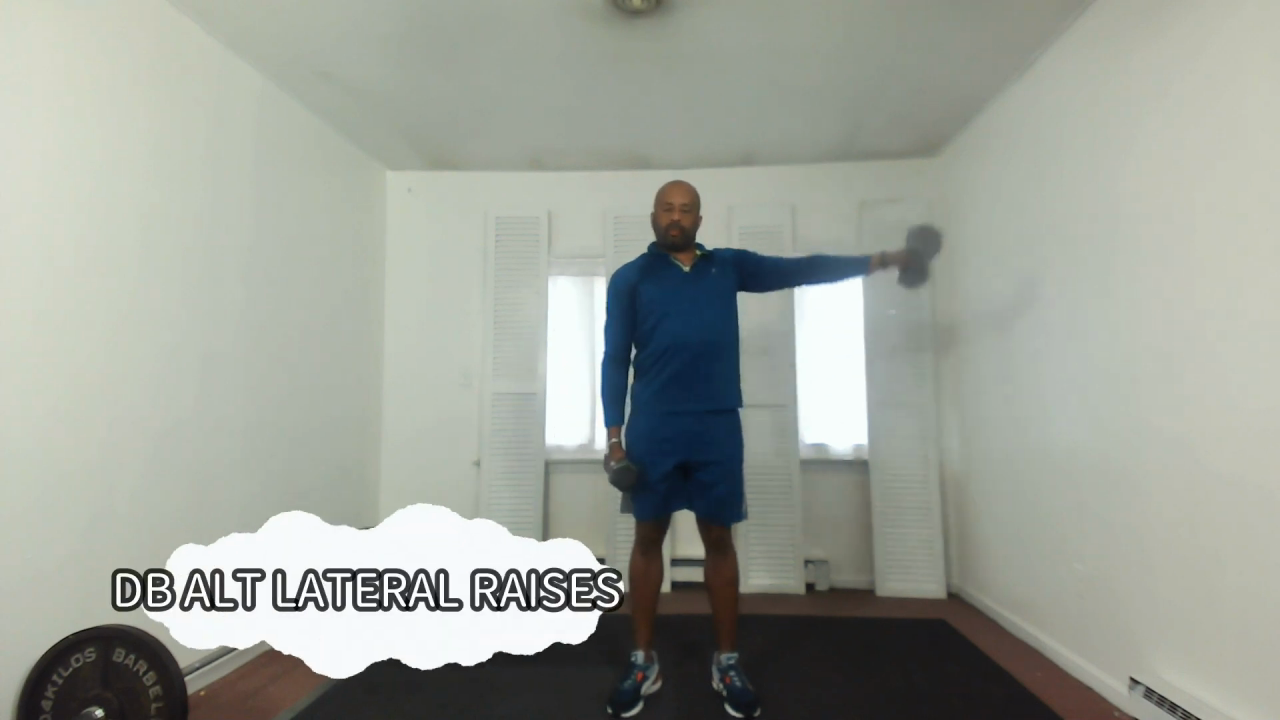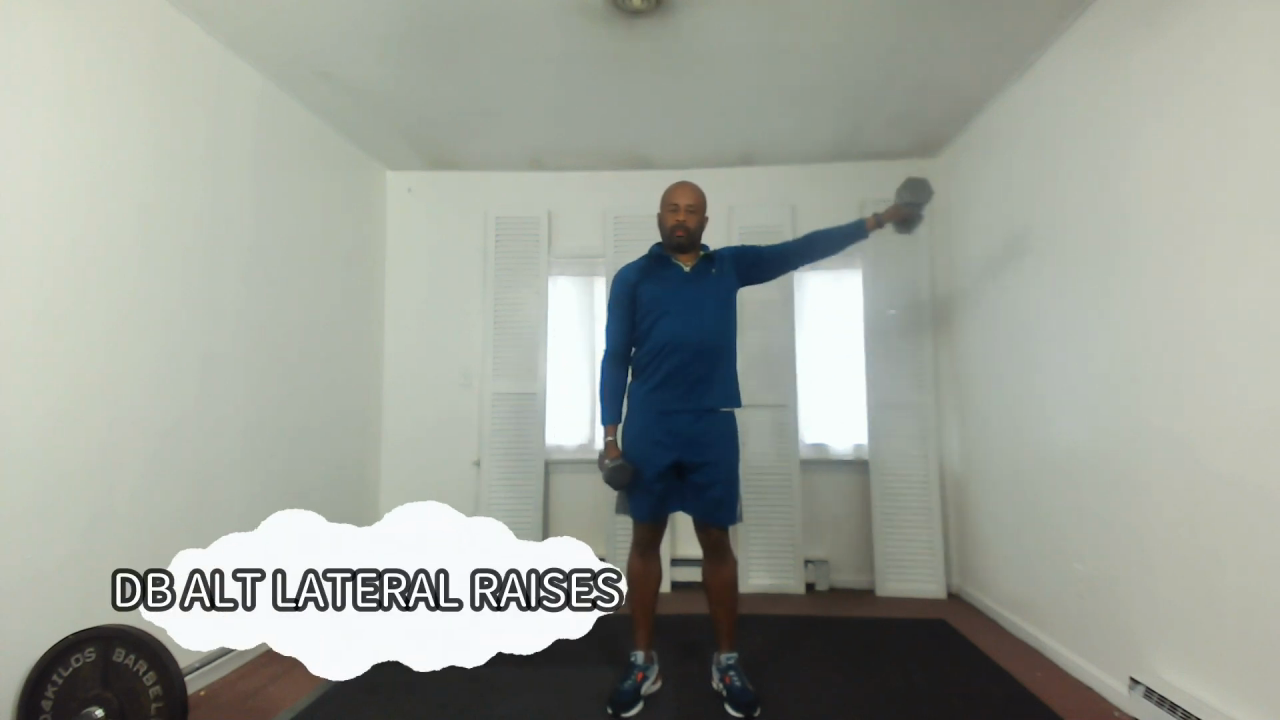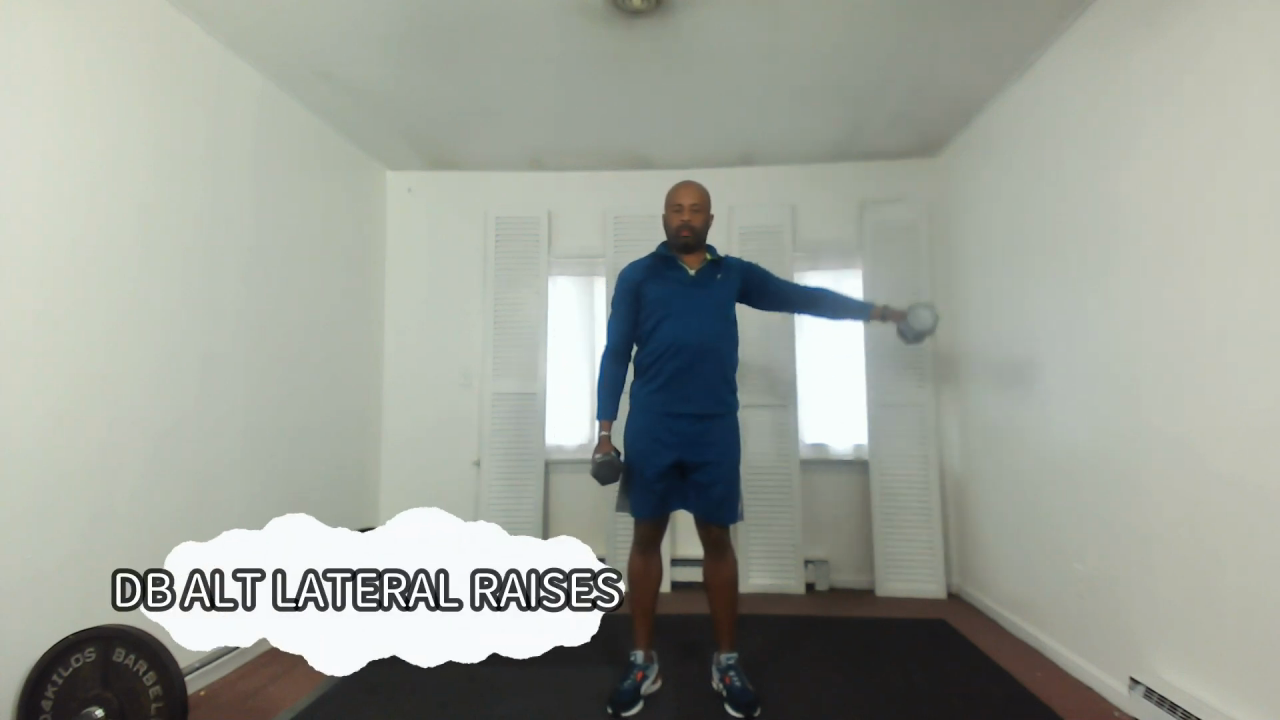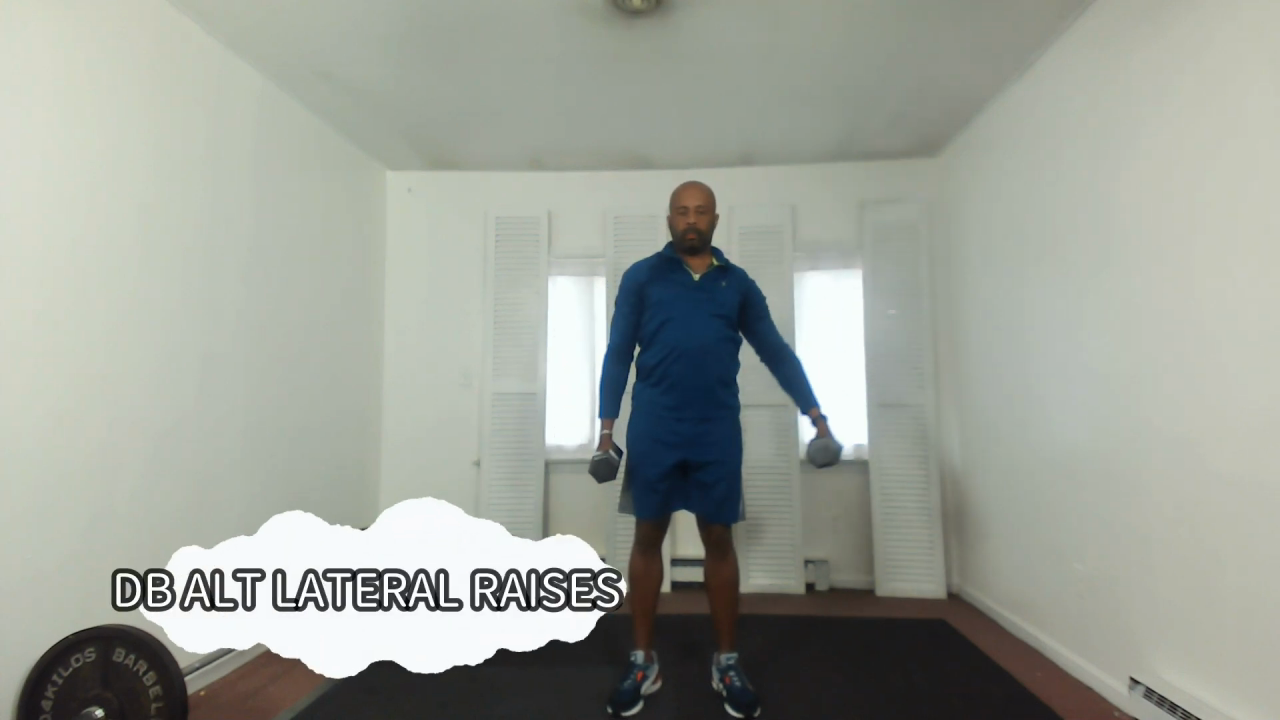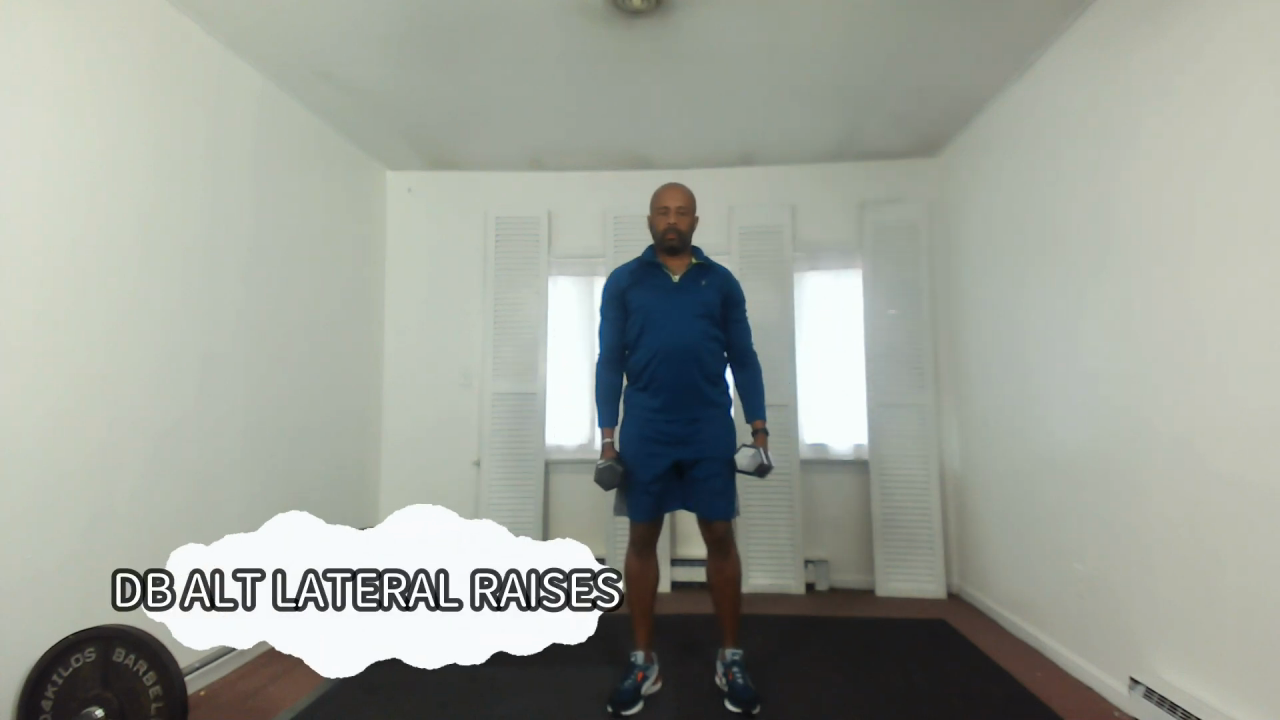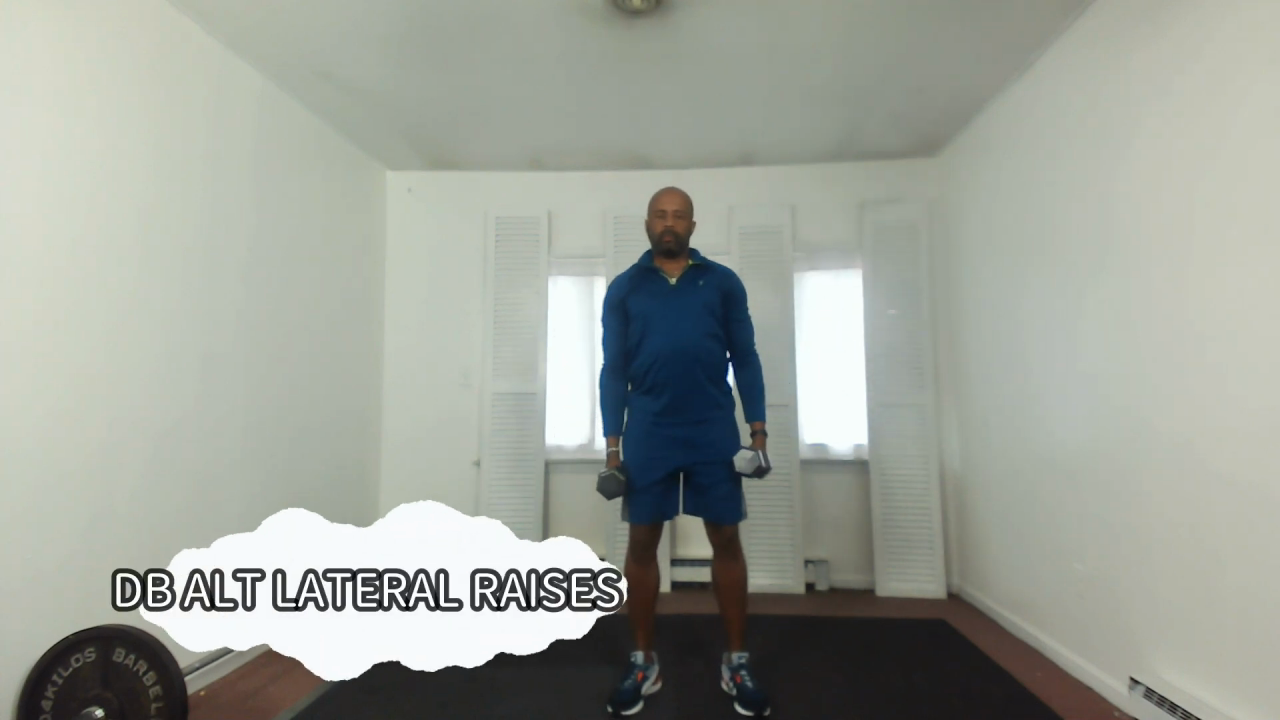
dt=0.4s
person 1, frame 1
left shoulder: (729, 266)
right shoulder: (629, 278)
left elbow: (798, 270)
right elbow: (615, 360)
left wrist: (876, 262)
right wrist: (614, 435)
left hip: (717, 426)
right hip: (652, 428)
left knee: (719, 540)
right knee: (648, 538)
left ankle: (727, 662)
right ankle: (642, 662)
person 1, frame 2
left shoulder: (730, 265)
right shoulder: (632, 278)
left elbow: (802, 249)
right elbow: (616, 358)
left wrist: (875, 221)
right wrist: (610, 434)
left hip: (713, 427)
right hip: (649, 428)
left knee: (716, 542)
right knee: (646, 539)
left ankle: (727, 663)
right ankle: (642, 662)
person 1, frame 3
left shoulder: (734, 274)
right shoulder: (637, 276)
left elbow: (801, 296)
right elbow: (616, 353)
left wrist: (872, 310)
right wrist: (605, 427)
left hip: (715, 428)
right hip: (651, 428)
left knee: (718, 541)
right knee: (647, 538)
left ankle: (727, 663)
right ankle: (642, 662)
person 1, frame 4
left shoulder: (737, 282)
right shoulder: (641, 277)
left elbow: (775, 351)
right elbow: (618, 353)
left wrist: (814, 411)
right wrist: (606, 426)
left hip: (718, 431)
right hip: (654, 429)
left knee: (719, 541)
right knee: (648, 538)
left ankle: (727, 663)
right ankle: (643, 661)
person 1, frame 5
left shoulder: (721, 281)
right shoulder: (623, 282)
left elbow: (743, 357)
right elbow: (610, 360)
left wrist: (759, 424)
right wrist: (608, 433)
left hip: (710, 430)
right hip: (645, 431)
left knee: (719, 537)
right knee: (642, 538)
left ankle: (730, 659)
right ankle: (643, 662)
person 1, frame 6
left shoulder: (723, 282)
right shoulder: (623, 289)
left elbow: (745, 357)
right elbow: (613, 370)
left wrist: (758, 428)
right wrist: (612, 442)
left hip: (714, 430)
right hip: (648, 433)
left knee: (726, 540)
right knee: (642, 543)
left ankle: (736, 663)
right ankle: (642, 663)
